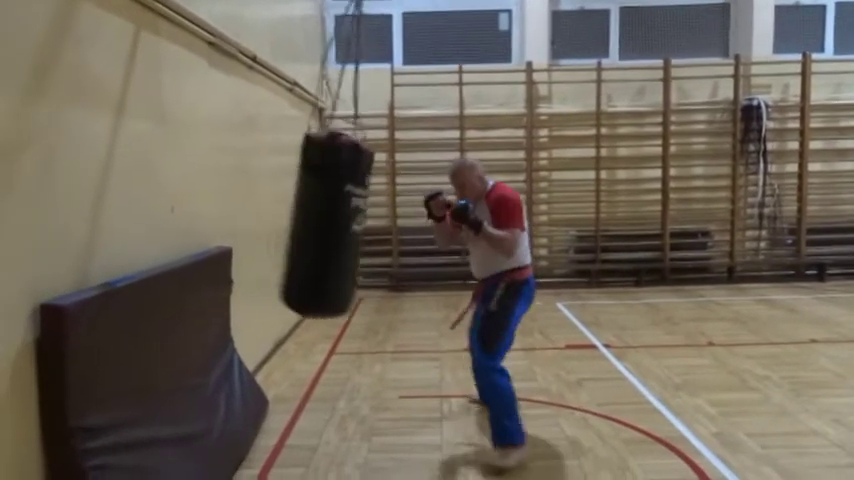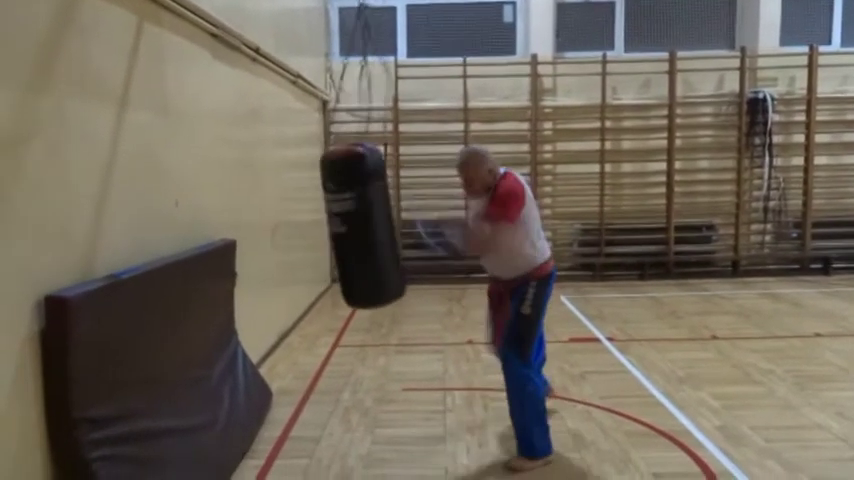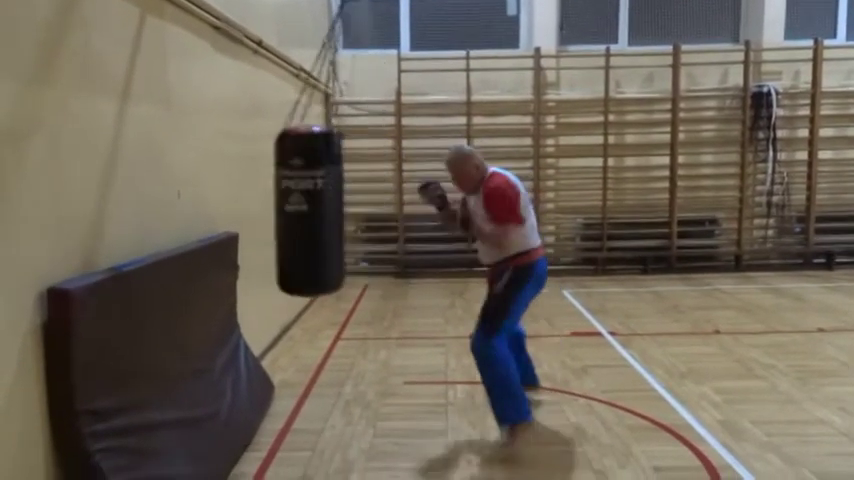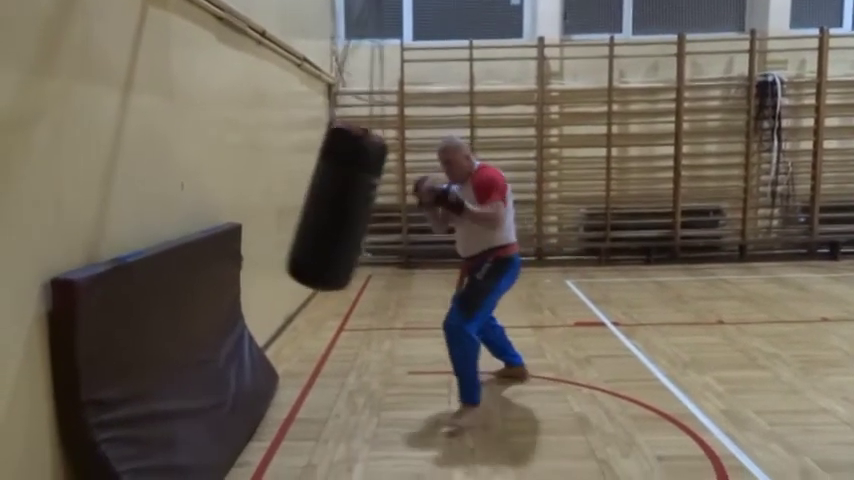
dt=0.5s
person 1, frame 1
left shoulder: (503, 197)
right shoulder: (472, 201)
left elbow: (510, 246)
right elbow: (446, 240)
left wrist: (478, 227)
right wrist: (442, 214)
left hip: (511, 285)
right hip: (496, 284)
left knee: (486, 360)
right knee: (479, 343)
left ankle: (511, 442)
right ankle: (491, 394)
person 1, frame 2
left shoulder: (509, 189)
right shoulder: (477, 189)
left elbow: (480, 240)
right elbow: (475, 241)
left hip: (531, 281)
right hip: (504, 281)
left knee: (517, 361)
right knee: (505, 347)
left ankle: (537, 450)
right ankle: (539, 389)
person 1, frame 3
left shoulder: (500, 186)
right shoulder: (476, 188)
left elbow: (505, 240)
right elbow: (455, 222)
left wrist: (471, 223)
right wrist: (438, 202)
left hip: (522, 268)
right hip: (512, 267)
left knee: (485, 342)
right knee: (504, 328)
left ankle: (518, 422)
right ankle: (526, 379)
person 1, frame 4
left shoulder: (488, 177)
right shoulder: (455, 186)
left elbow: (495, 220)
right elbow: (439, 227)
left wrist: (461, 208)
right wrist: (428, 203)
left hip: (498, 261)
right hip: (480, 261)
left knee: (458, 324)
right knee: (479, 318)
left ankle: (470, 402)
right ankle: (515, 365)
